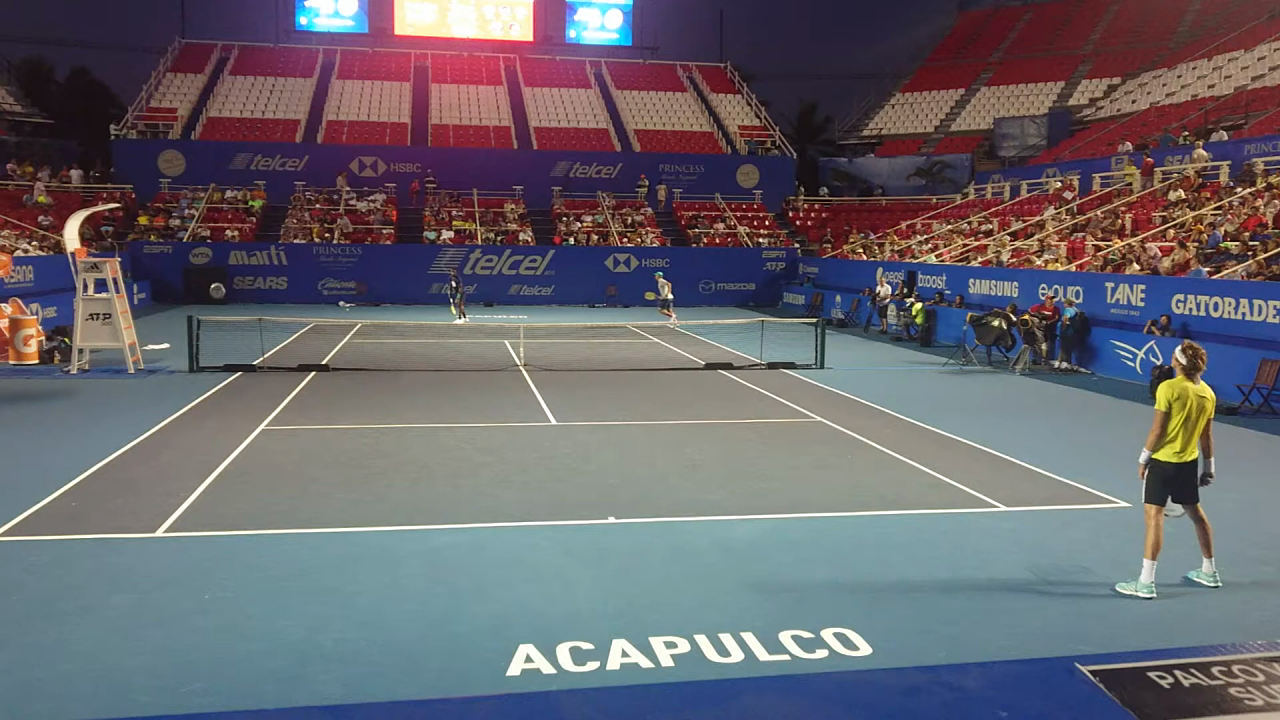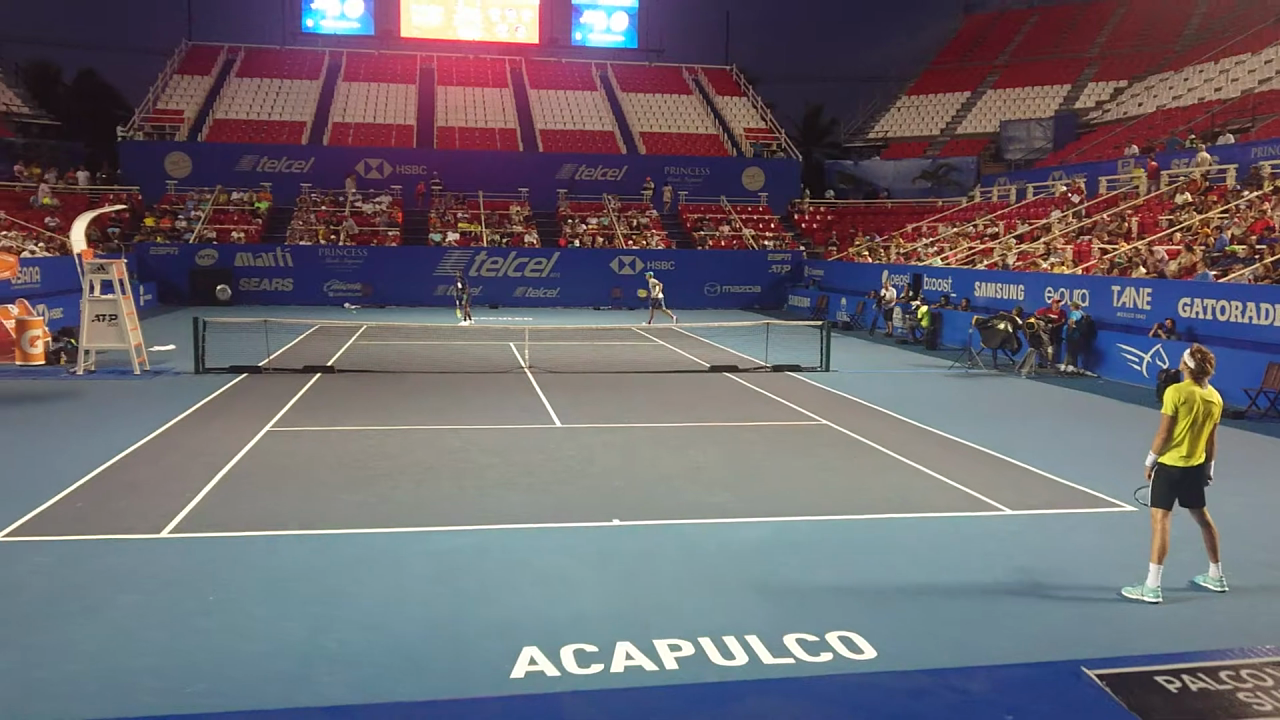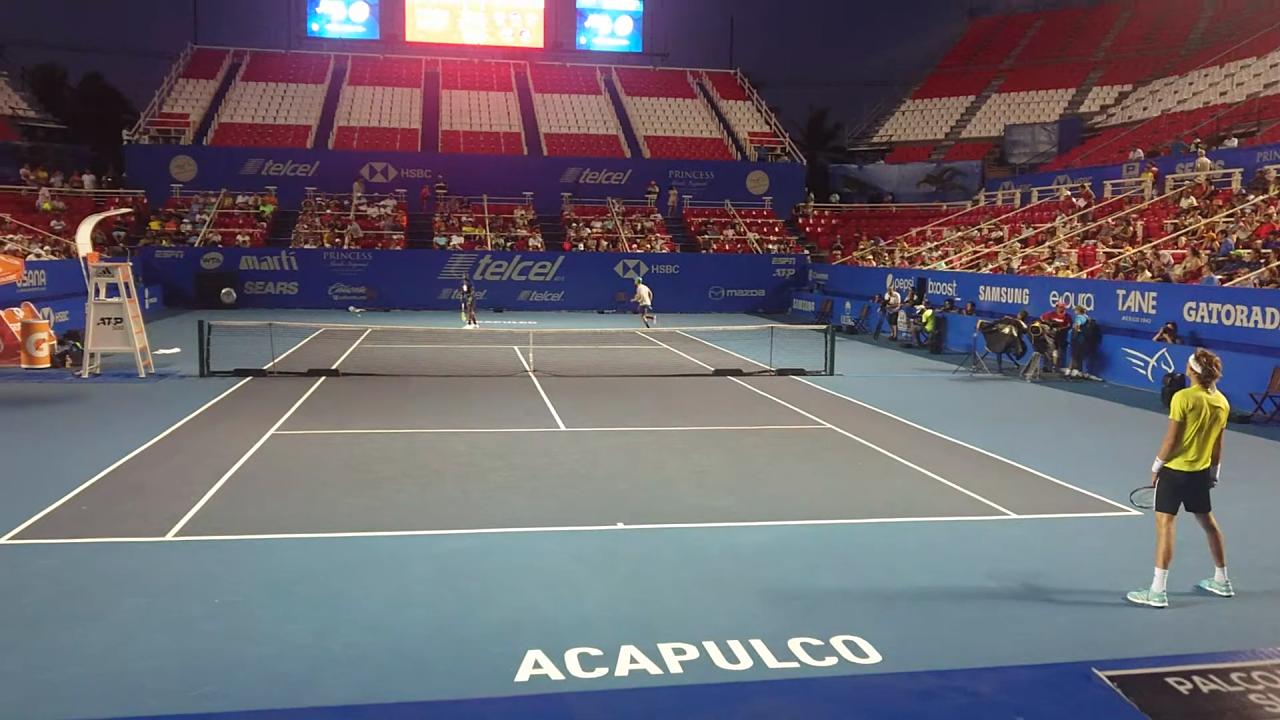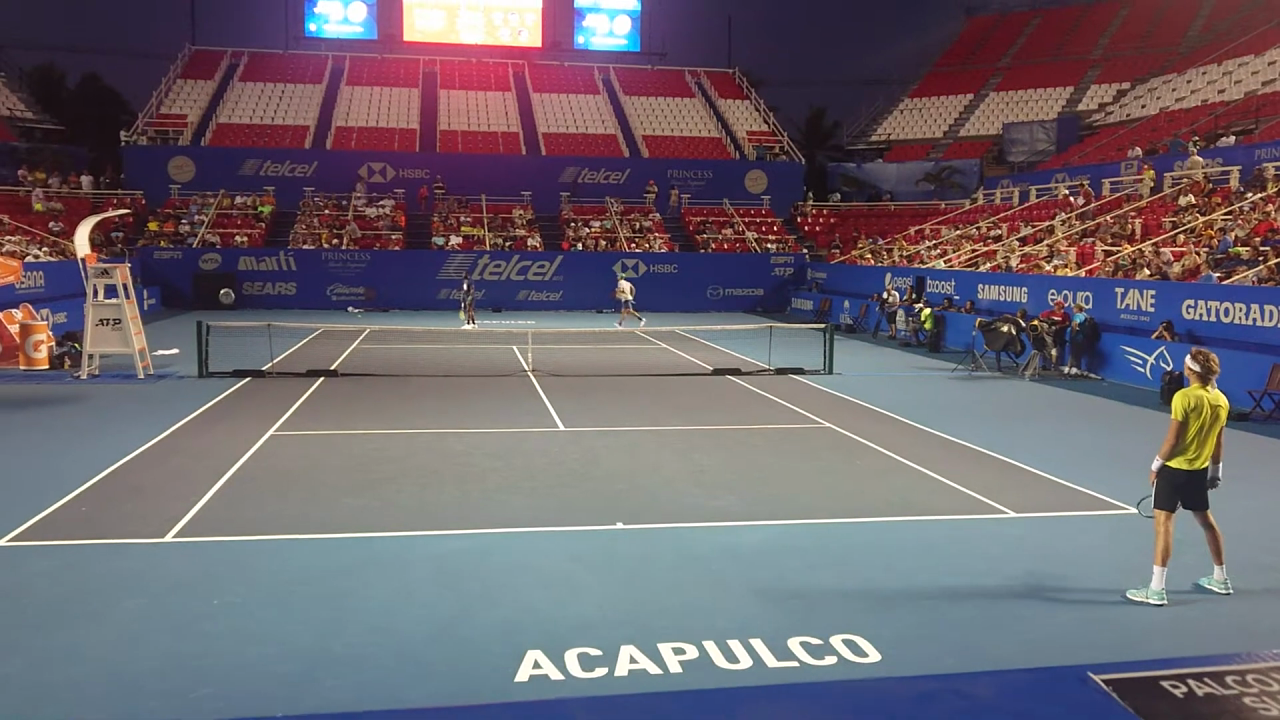
dt=0.2s
person 1, frame 1
left shoulder: (1168, 388)
right shoulder: (1208, 393)
left elbow: (1157, 430)
right elbow: (1206, 435)
left wrist: (1143, 459)
right wrist: (1208, 467)
left hip: (1163, 462)
right hip: (1189, 463)
left knee: (1154, 517)
right knee: (1196, 513)
left ankle: (1146, 582)
right ankle: (1209, 571)
person 1, frame 2
left shoulder: (1175, 392)
right shoulder: (1215, 398)
left elbow: (1163, 434)
right elbow: (1210, 439)
left wrist: (1149, 462)
right wrist: (1208, 470)
left hip: (1169, 465)
right hip: (1195, 467)
left knee: (1160, 521)
right knee: (1202, 517)
left ankle: (1152, 587)
right ankle: (1216, 576)
person 1, frame 3
left shoulder: (1183, 397)
right shoulder: (1222, 402)
left elbow: (1171, 440)
right elbow: (1217, 443)
left wrist: (1155, 467)
right wrist: (1213, 473)
left hip: (1175, 469)
right hip: (1201, 472)
left knee: (1165, 524)
right knee: (1208, 522)
left ankle: (1158, 591)
right ankle: (1222, 581)
person 1, frame 4
left shoulder: (1184, 397)
right shoulder: (1221, 400)
left elbow: (1172, 439)
right elbow: (1217, 442)
left wrist: (1155, 466)
right wrist: (1215, 473)
left hip: (1173, 468)
right hip: (1199, 470)
left knee: (1163, 522)
right knee: (1206, 520)
left ankle: (1157, 589)
right ankle: (1220, 578)
